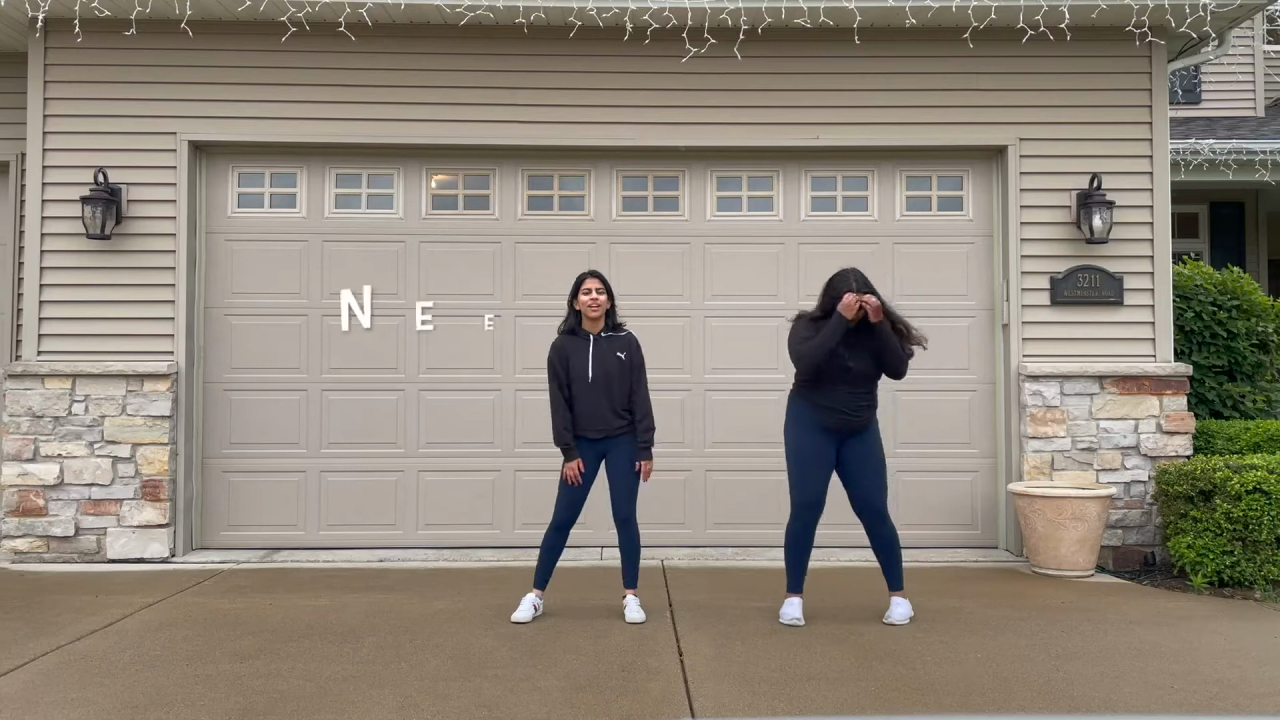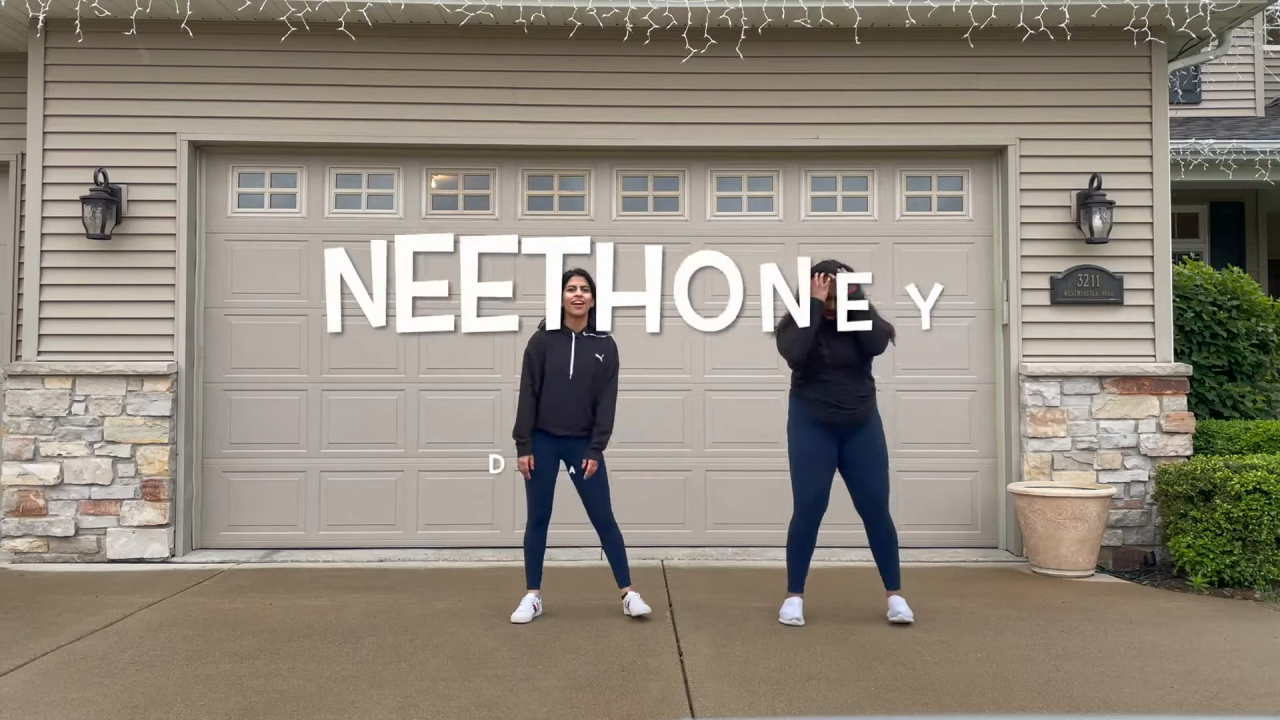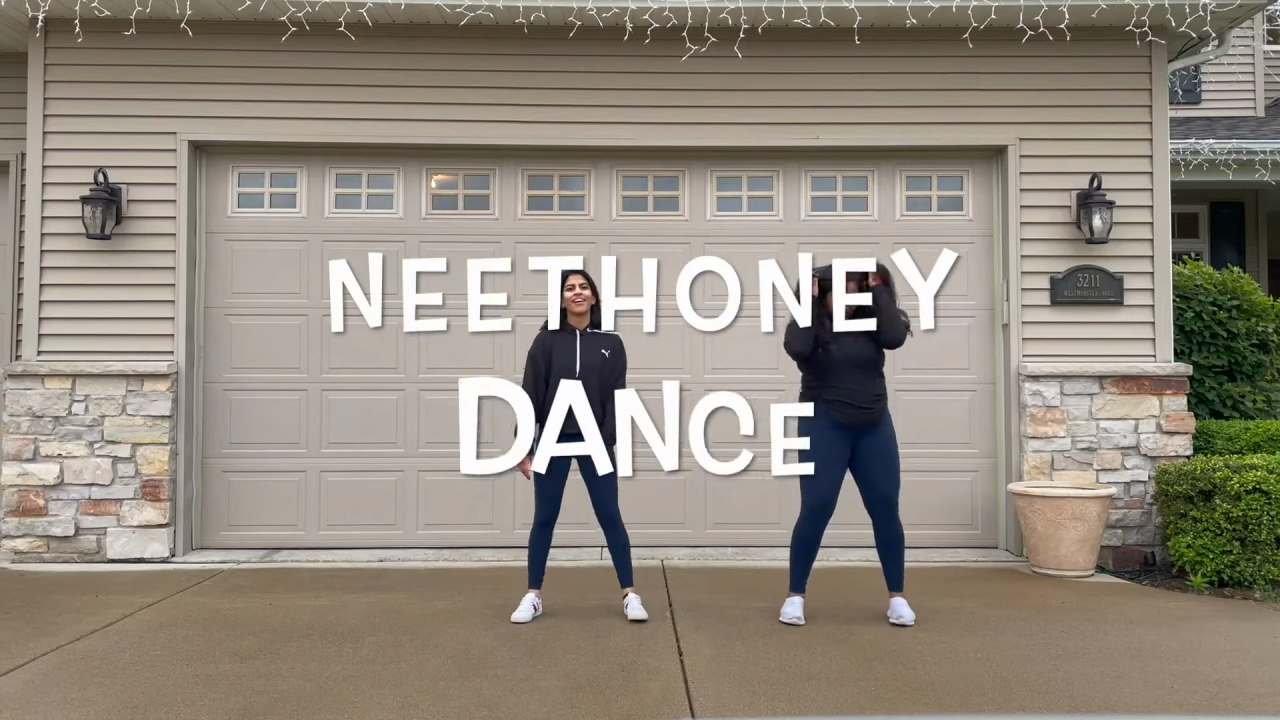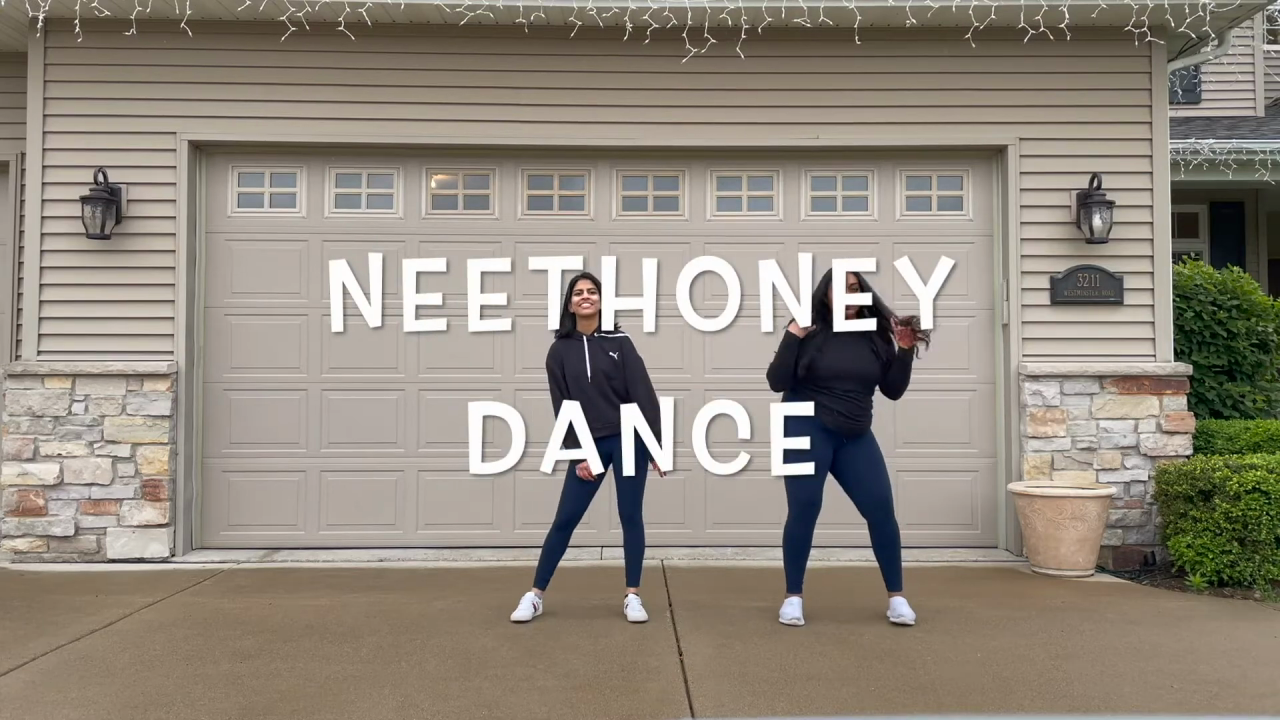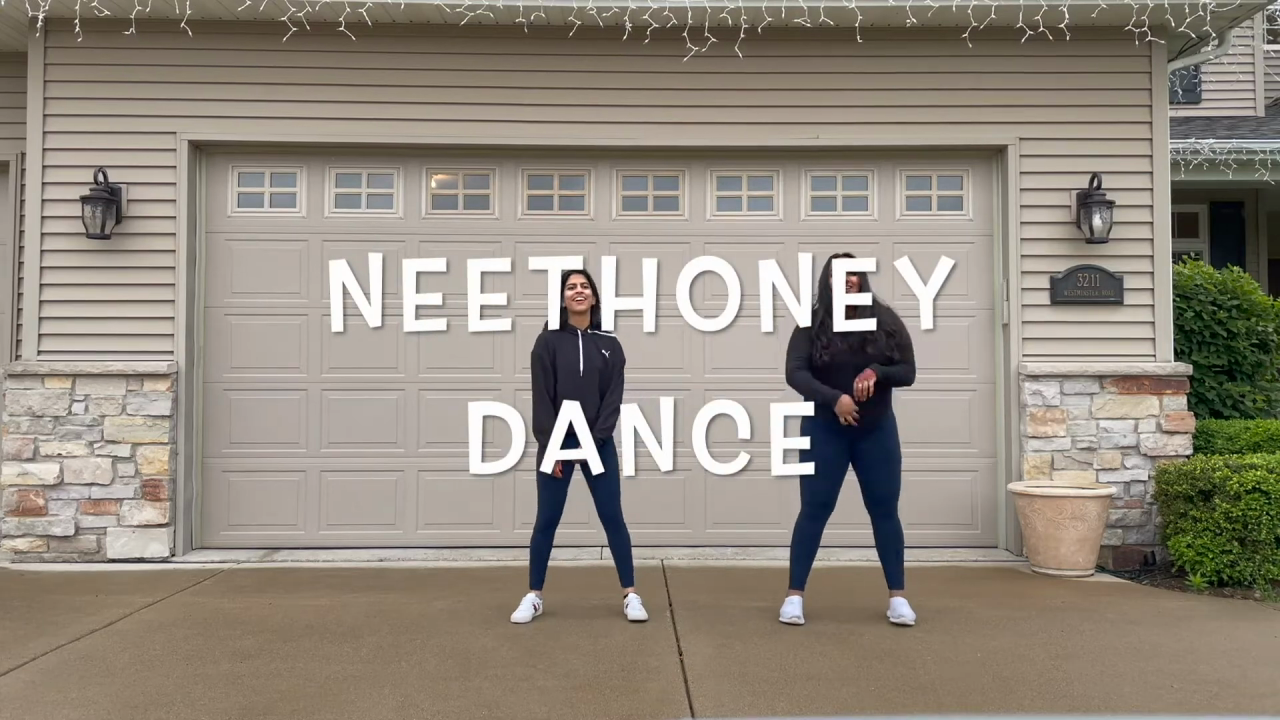
dt=0.4s
person 1, frame 1
left shoulder: (878, 330)
right shoulder: (809, 326)
left elbow: (898, 370)
right elbow: (806, 361)
left wrist: (879, 323)
right wrist: (840, 319)
left hip: (860, 431)
right hip: (810, 427)
left knee: (874, 511)
right knee: (806, 509)
left ankle: (898, 596)
right ankle: (793, 596)
person 1, frame 2
left shoulder: (859, 319)
right shoulder: (795, 324)
left elbow: (877, 344)
right elbow: (796, 354)
left wrist: (856, 298)
right wrist: (814, 305)
left hip: (862, 426)
right hip: (812, 426)
left knee: (875, 508)
right knee: (809, 508)
left ankle: (895, 595)
right ankle: (794, 596)
person 1, frame 3
left shoulder: (869, 320)
right shoulder: (808, 324)
left elbow: (895, 338)
right elbow: (799, 351)
left wrist: (880, 291)
right wrist: (808, 303)
left hip: (873, 427)
right hip: (824, 427)
left knee: (886, 509)
right knee: (816, 509)
left ankle: (897, 598)
right ankle: (795, 596)
person 1, frame 4
left shoulder: (876, 335)
right shoulder: (809, 332)
left elbow: (893, 391)
right elbow: (778, 383)
left wrist: (905, 353)
right wrist: (791, 339)
left hip: (856, 436)
right hip: (807, 429)
left knee: (881, 510)
right knee: (804, 511)
left ankle: (896, 597)
right ankle: (793, 597)
person 1, frame 5
left shoulder: (884, 320)
right shoulder: (811, 325)
left elbow: (907, 372)
right elbow: (795, 375)
left wrist: (875, 373)
right wrist: (834, 399)
left hip: (876, 428)
right hip: (825, 430)
left knee: (884, 509)
right knee: (815, 509)
left ankle: (897, 596)
right ankle: (794, 595)
person 2, frame 1
left shoulder: (626, 343)
right shoulder: (563, 346)
left elbow: (640, 398)
right elbow: (559, 403)
left wrist: (645, 448)
right wrist: (569, 453)
left hip: (622, 443)
right hip: (581, 445)
left knee: (625, 518)
right knee: (562, 520)
left ankle: (631, 597)
right ankle: (536, 595)
person 2, frame 2
left shoulder: (605, 346)
right shoulder: (542, 341)
left elbow: (606, 402)
right elbow: (528, 394)
left wrist: (596, 450)
right wrist: (524, 446)
left hip: (583, 445)
right hip: (544, 442)
left knee: (604, 519)
right knee: (538, 519)
left ankle: (628, 594)
right ankle: (532, 596)
person 2, frame 3
left shoulder: (610, 342)
right shoulder: (547, 341)
left elbow: (616, 397)
right elbow: (532, 393)
left wrist: (608, 444)
right wrist: (526, 445)
right hip: (554, 440)
left knee: (610, 517)
right knee: (545, 519)
left ankle: (630, 595)
right ankle: (533, 596)
person 2, frame 4
left shoulder: (620, 343)
right shoulder: (560, 350)
left elbow: (643, 396)
right elbow: (562, 405)
left wrist: (652, 448)
right wrist: (576, 454)
left hip: (626, 441)
right hip: (587, 445)
left knee: (630, 518)
right knee: (565, 520)
left ankle: (632, 596)
right ankle: (535, 595)
person 2, frame 5
left shoulder: (609, 344)
right shoulder: (549, 341)
left elbow: (613, 399)
right elbow: (542, 397)
left wrist: (596, 440)
right wrist: (548, 447)
left hip: (598, 443)
right hip: (558, 443)
left knee: (612, 518)
right knee: (547, 520)
left ankle: (630, 595)
right ankle: (534, 597)
